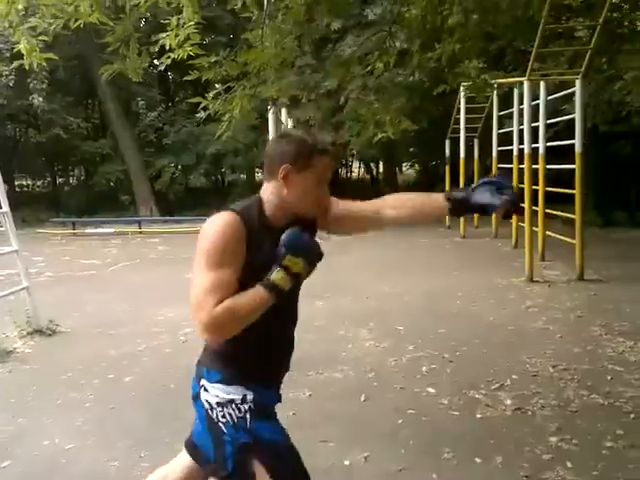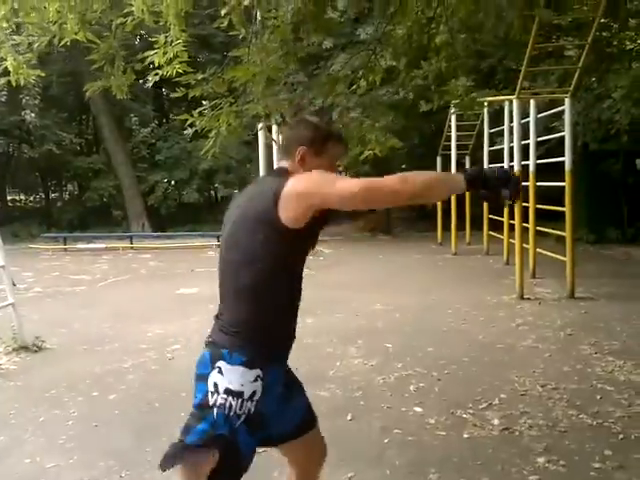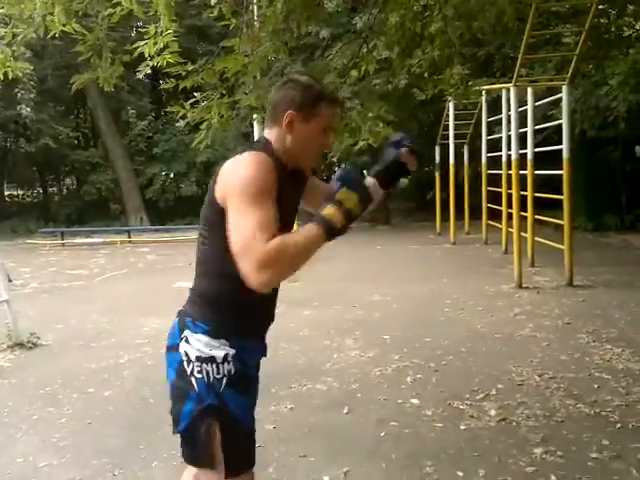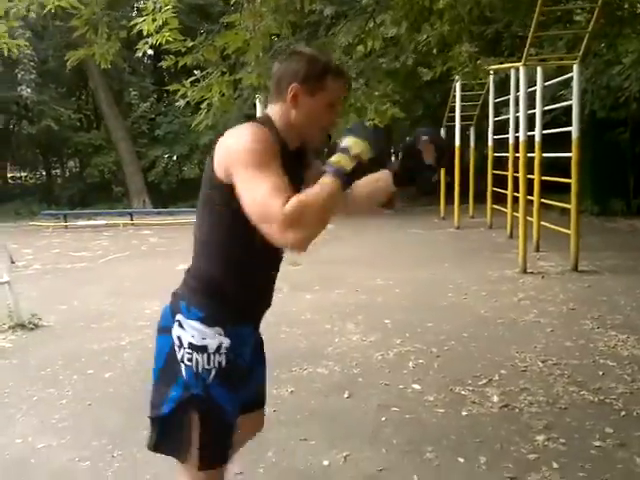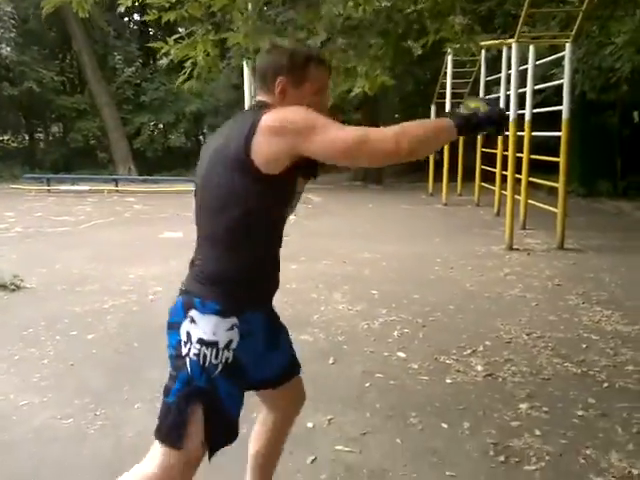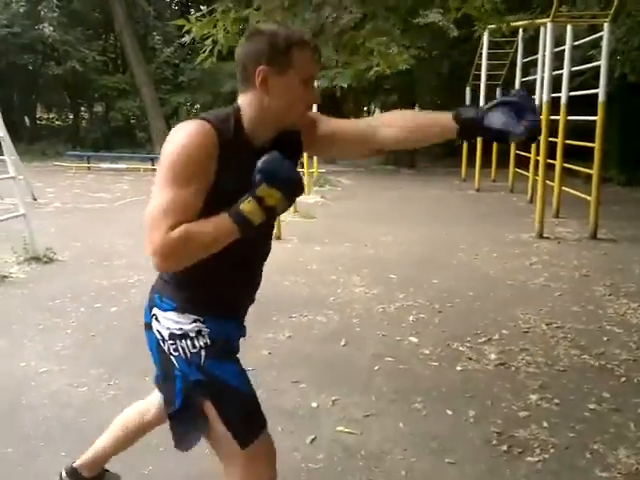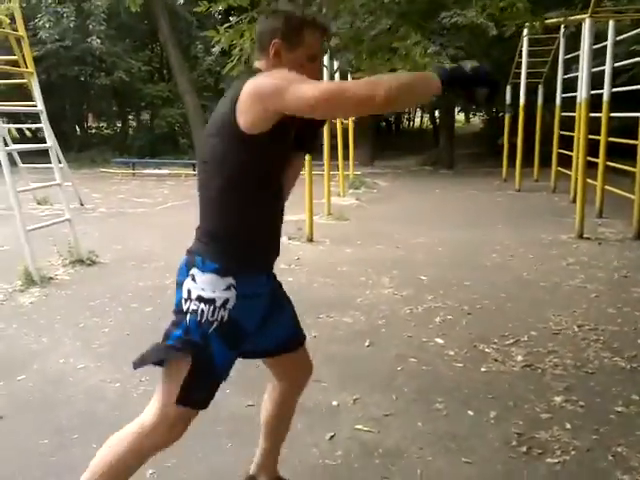
dt=0.4s
person 1, frame 1
left shoulder: (306, 215)
right shoulder: (226, 227)
left elbow: (386, 210)
right elbow: (211, 325)
left wrist: (463, 201)
right wrist: (283, 277)
left hip: (248, 385)
right hip: (230, 391)
person 1, frame 2
left shoulder: (252, 198)
right shoulder: (299, 190)
right elbow: (397, 189)
right wrist: (474, 178)
left hip: (262, 363)
right hip: (237, 371)
person 1, frame 3
left shoulder: (285, 170)
right shoulder: (251, 168)
left elbow: (331, 204)
right elbow: (262, 272)
left wrist: (384, 175)
right wrist: (333, 216)
left hip: (236, 341)
right hip: (211, 345)
person 1, frame 4
left shoulder: (290, 150)
right shoulder: (250, 142)
left elbow: (345, 199)
right elbow: (292, 231)
left wrist: (400, 172)
right wrist: (346, 163)
left hip: (239, 327)
right hip: (205, 330)
left knee: (247, 425)
person 1, frame 5
left shoulder: (233, 135)
right shoulder: (283, 126)
right elbow: (388, 146)
left wrist: (298, 168)
right wrist: (467, 122)
left hip: (248, 311)
right hip: (216, 319)
left knee: (287, 399)
person 1, frame 6
left shoulder: (293, 130)
right shoulder: (196, 138)
left elbow: (381, 131)
right elbow: (164, 251)
left wrist: (470, 121)
right wrist: (255, 206)
left hip: (216, 315)
right hip: (186, 320)
left knee: (168, 402)
person 1, frame 7
left shoulder: (267, 110)
right shoulder: (266, 91)
right elbow: (369, 96)
left wrist: (300, 145)
right wrist: (448, 77)
left hip: (253, 277)
right hip: (219, 281)
left knee: (296, 373)
right knee: (163, 424)
